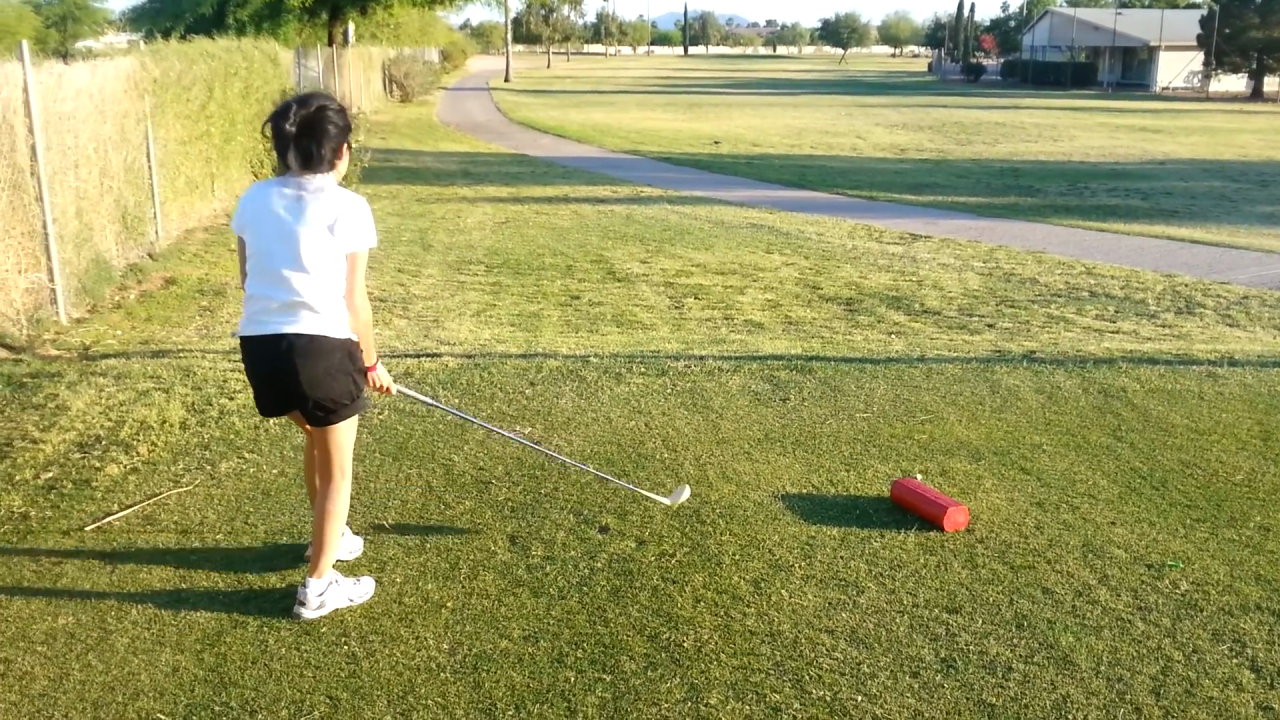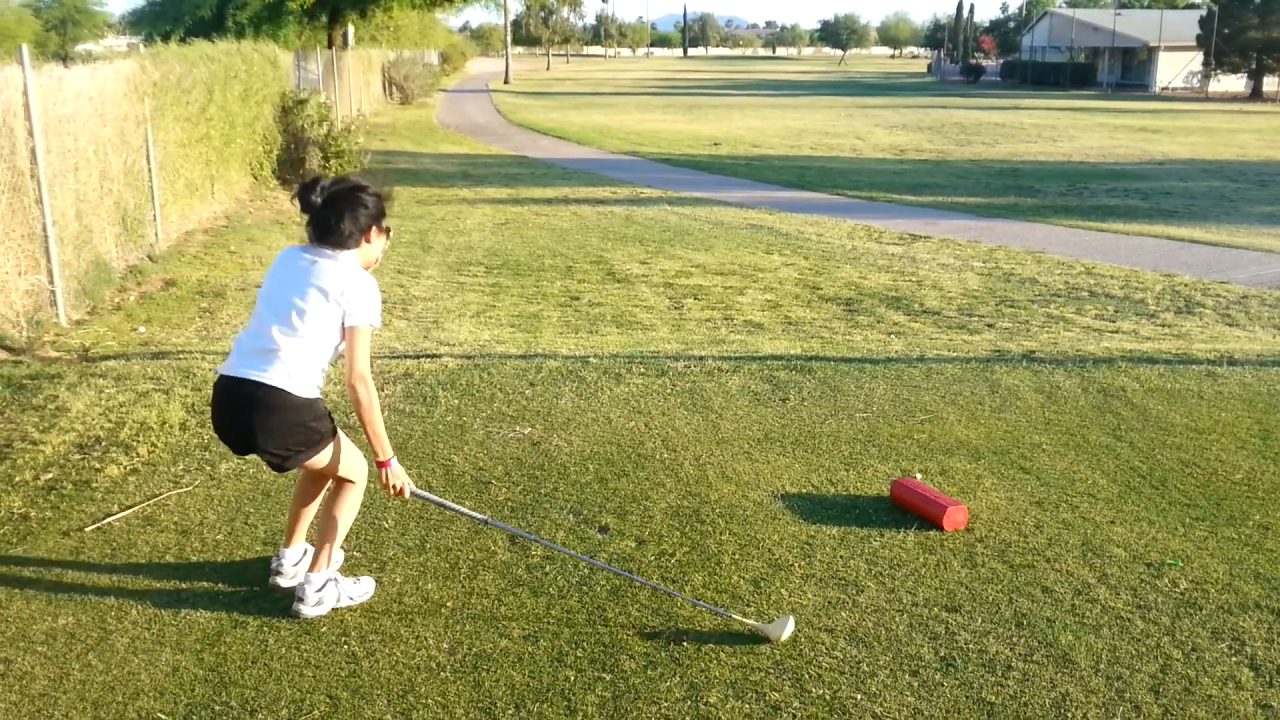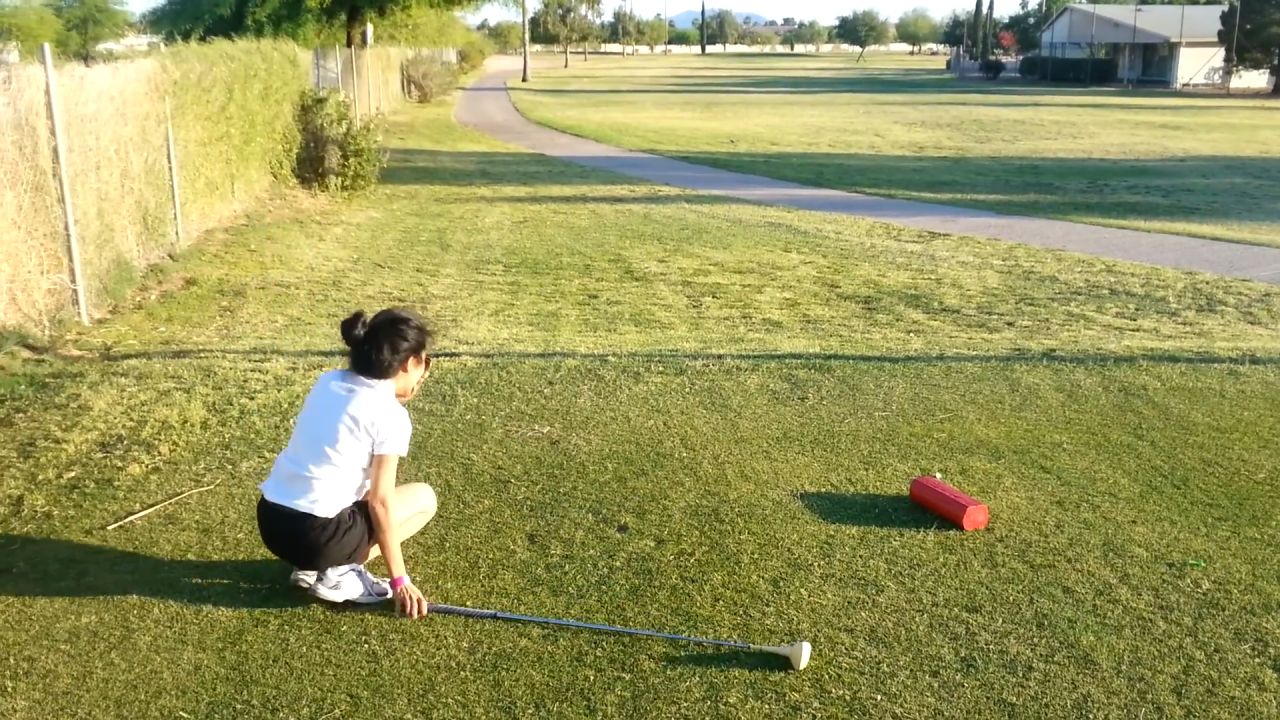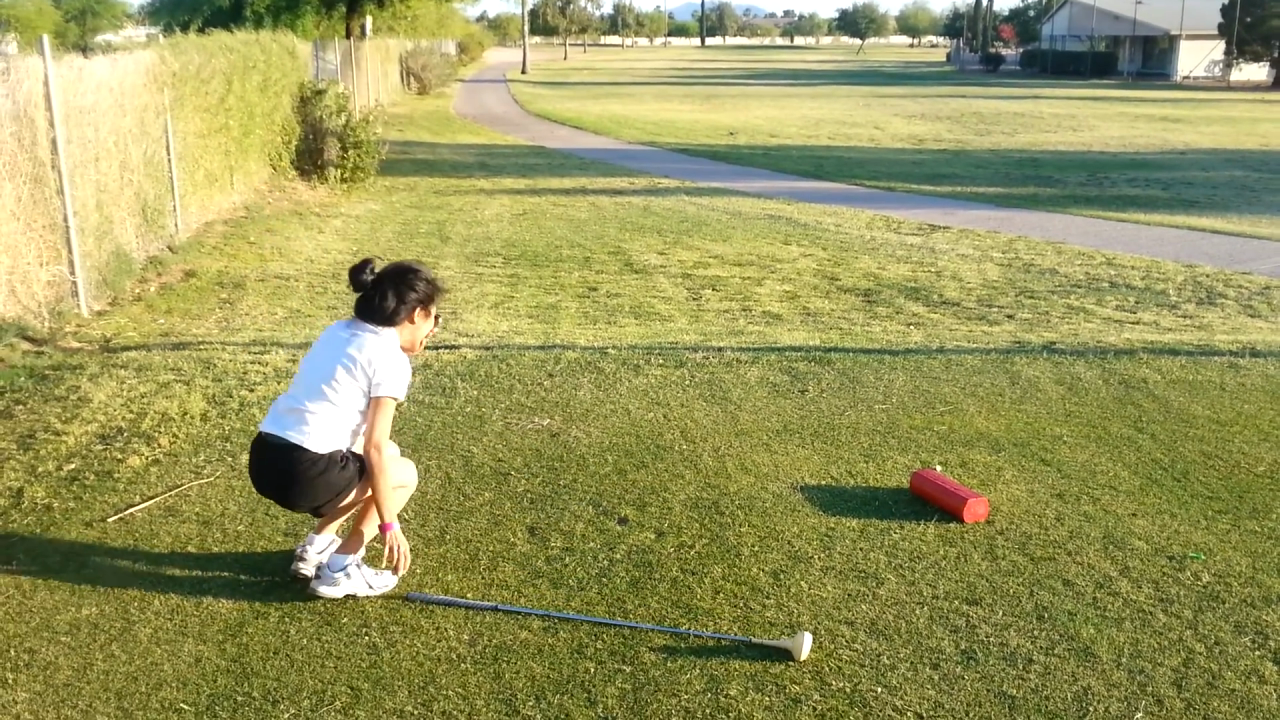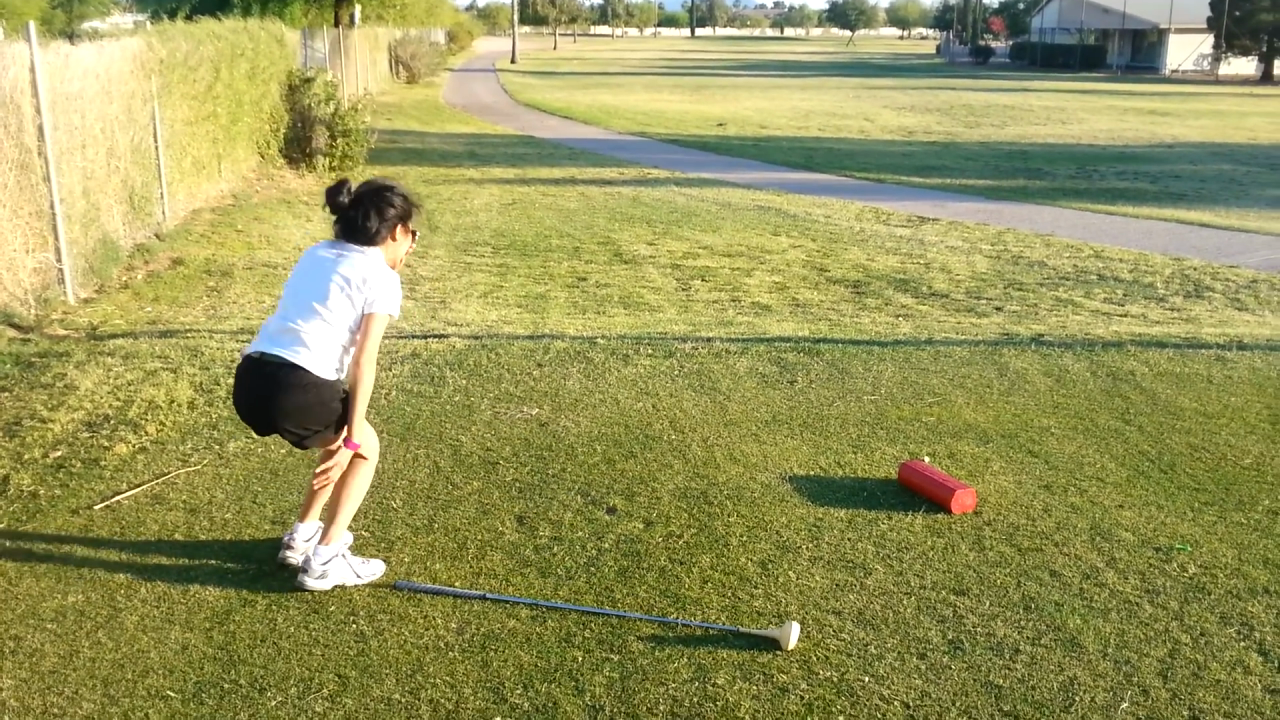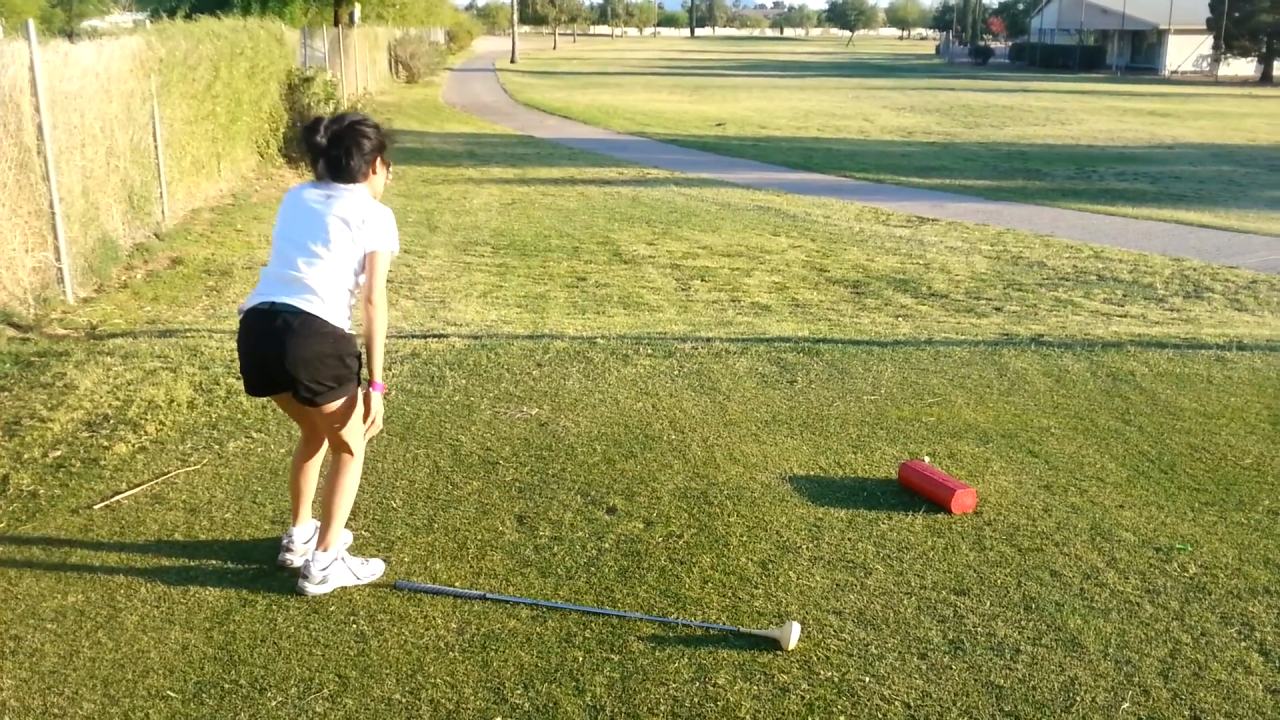
dt=0.3s
person 1, frame 1
left shoulder: (253, 200)
right shoulder: (348, 208)
left elbow: (250, 277)
right elbow: (354, 304)
right wrist: (371, 364)
left hip: (259, 347)
right hip: (319, 348)
left knee: (321, 436)
right knee: (336, 468)
left ankle: (325, 537)
right ankle: (318, 587)
person 1, frame 2
left shoulder: (288, 260)
right shoulder: (358, 283)
right elbow: (358, 381)
right wrist: (387, 461)
left hip: (229, 397)
right hip: (279, 405)
left knee: (325, 455)
right knee: (352, 472)
left ankle: (290, 557)
right ankle: (317, 585)
person 1, frame 3
left shoulder: (329, 382)
right shoulder: (390, 414)
right elbow: (381, 504)
right wrist: (400, 580)
left hip: (271, 519)
right hip: (312, 533)
left knee: (380, 481)
right knee: (423, 499)
left ankle: (313, 565)
right ankle: (343, 575)
person 1, frame 4
left shoulder: (337, 332)
right shoulder: (391, 360)
right elbow: (374, 448)
right wrist: (390, 527)
left hip: (264, 459)
right hip: (302, 471)
left knee: (386, 454)
right knee: (402, 474)
left ankle: (316, 545)
right ankle: (339, 567)
person 1, frame 5
left shoulder: (316, 255)
right shoulder: (382, 277)
right elbow: (363, 359)
right wrist: (352, 436)
left hip: (250, 379)
right hip: (298, 387)
left knee: (337, 443)
right knee: (365, 448)
left ankle: (302, 536)
right ankle: (324, 559)
person 1, frame 6
left shoulder: (296, 198)
right shoulder: (375, 215)
right elbow: (373, 302)
right wrist: (373, 384)
left hip: (256, 329)
right hip: (313, 335)
left knee: (317, 430)
right knee: (350, 445)
left ankle: (299, 537)
right ankle: (323, 563)
